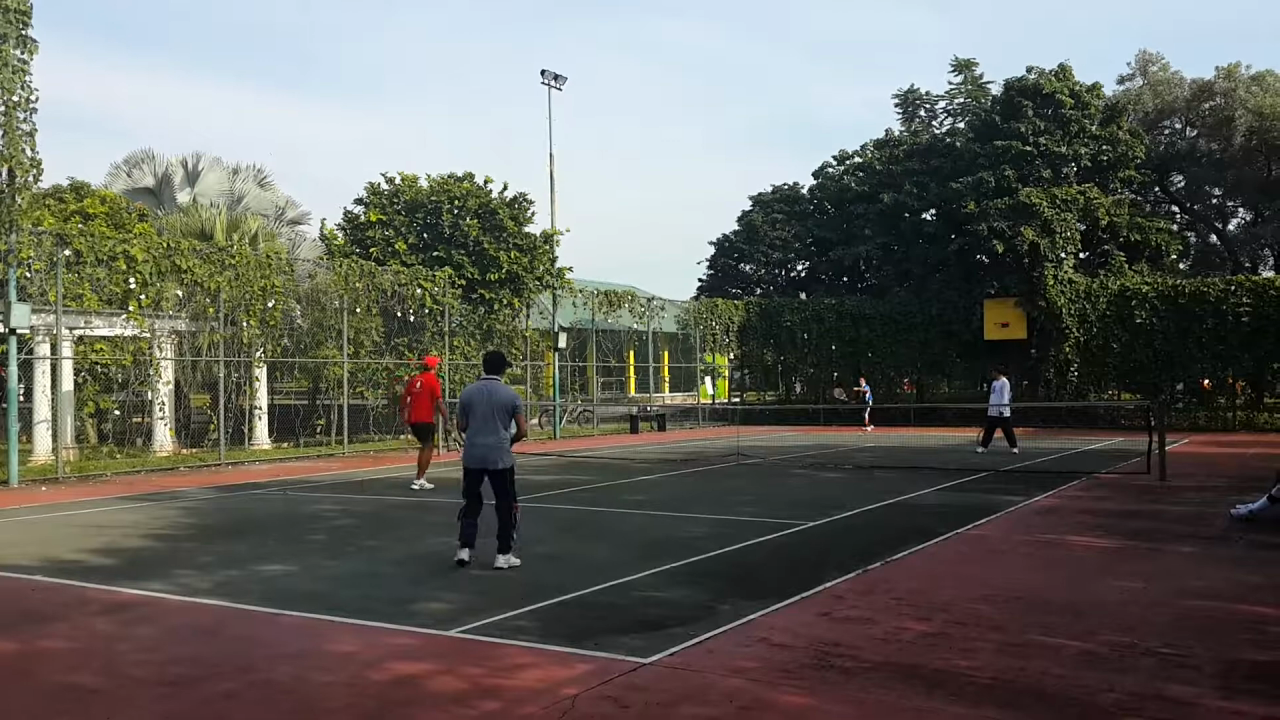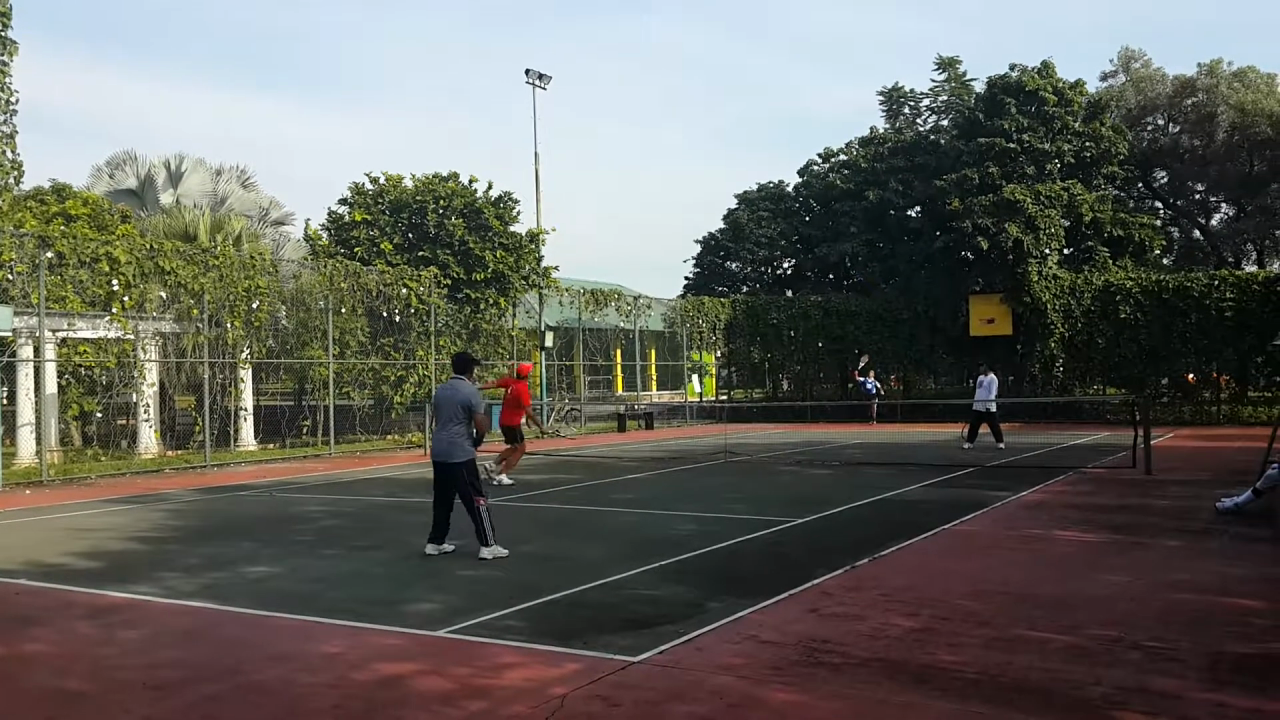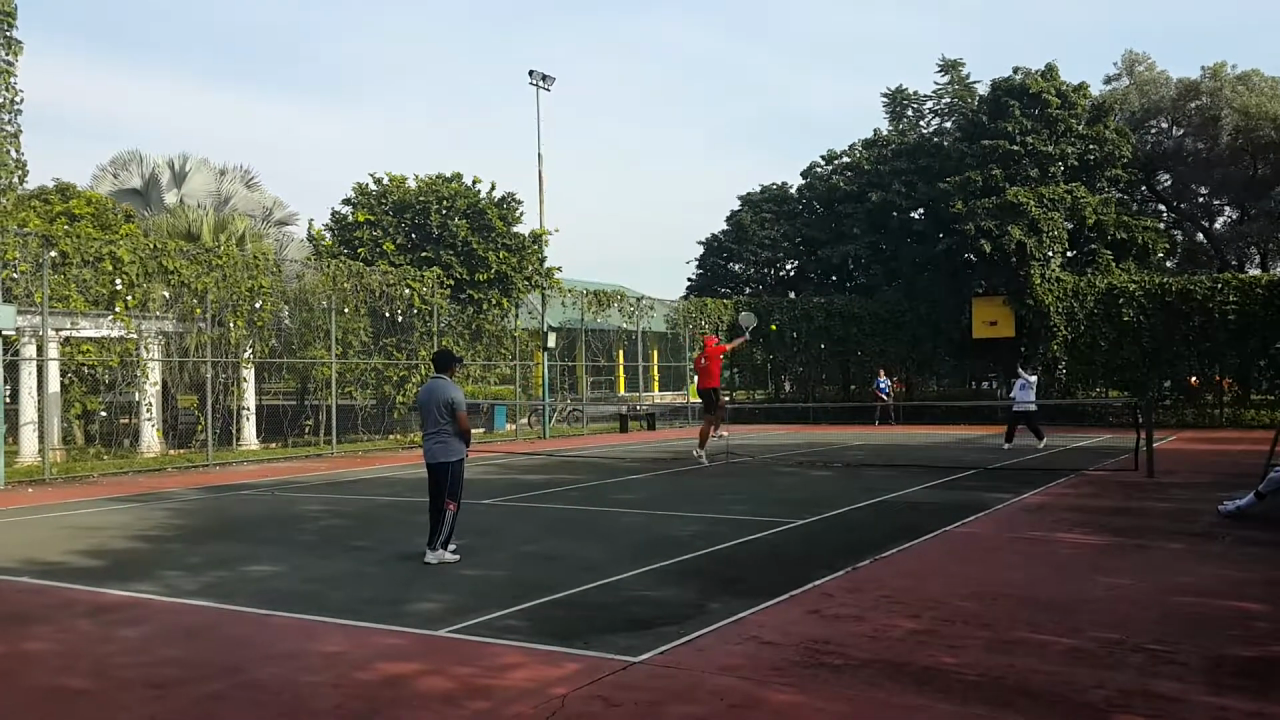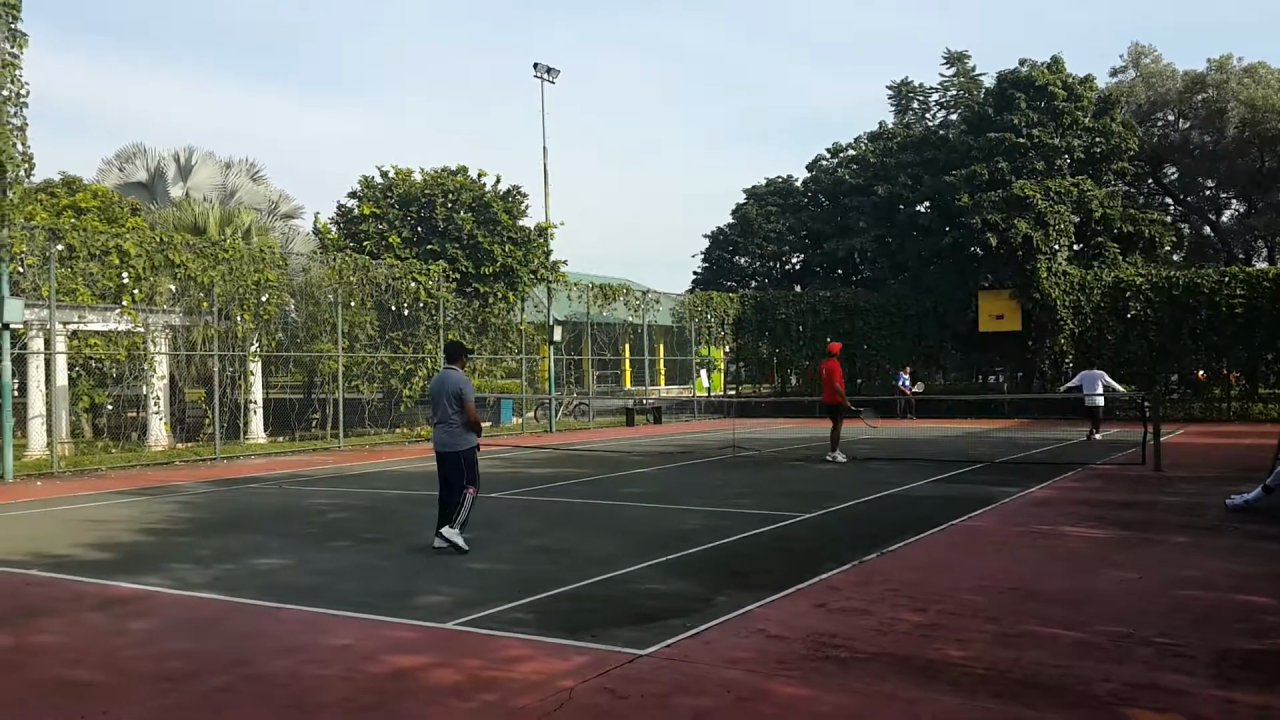
dt=1s
person 1, frame 1
left shoulder: (468, 392)
right shoulder: (511, 394)
left elbow: (462, 426)
right elbow: (522, 431)
left hip: (473, 457)
right hip: (501, 458)
left knee: (471, 505)
right knee: (507, 507)
left ankle: (464, 549)
right ankle: (503, 555)
person 1, frame 2
left shoulder: (439, 391)
right shoulder: (471, 392)
right elbow: (481, 427)
right wrist: (476, 442)
left hip: (438, 453)
right hip: (460, 454)
left knee: (442, 499)
right knee: (476, 498)
left ankle: (435, 542)
right ankle: (488, 546)
person 1, frame 3
left shoulder: (423, 390)
right shoulder: (453, 390)
right elbow: (464, 426)
right wrist: (466, 444)
left hip: (431, 452)
right hip: (451, 453)
left knee: (437, 501)
right knee: (449, 502)
left ankle: (438, 543)
right ankle: (435, 550)
person 1, frame 4
left shoulder: (435, 381)
right shoulder: (462, 381)
right elbow: (472, 416)
right wrist: (478, 432)
left hip: (441, 443)
right hip: (462, 443)
left knee: (448, 490)
right knee: (469, 488)
left ankle: (442, 536)
right ankle: (453, 528)
